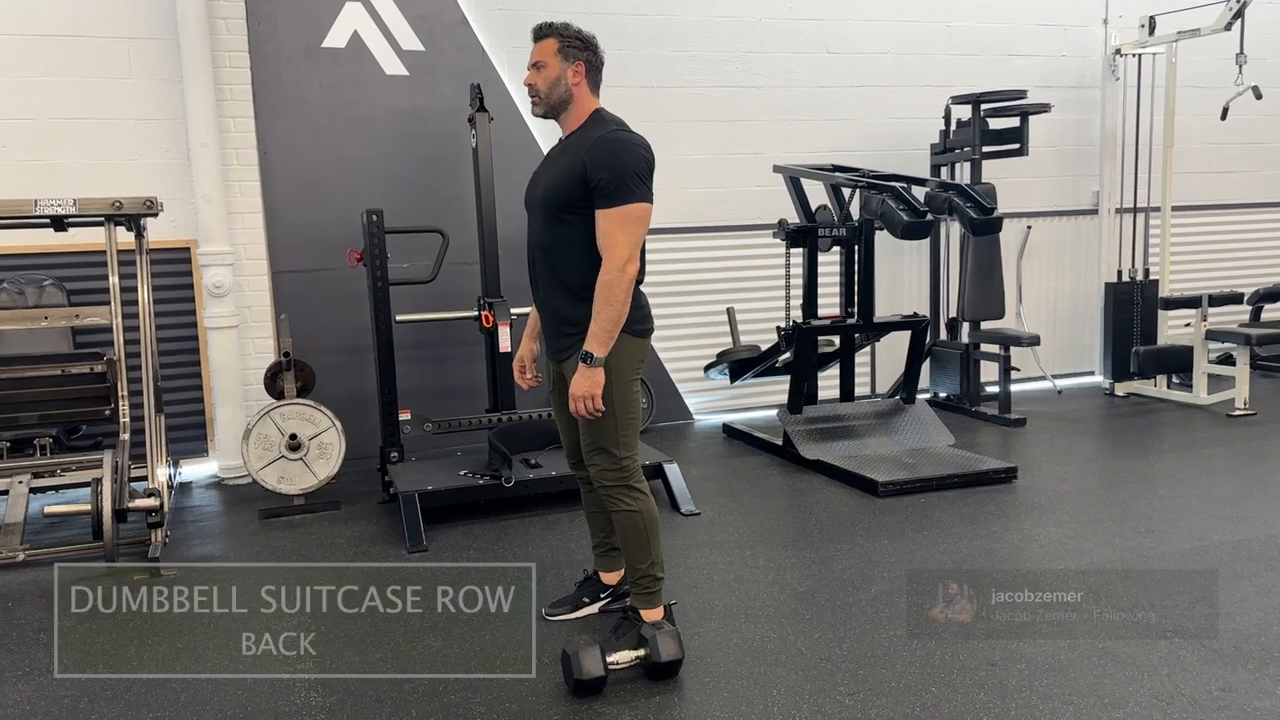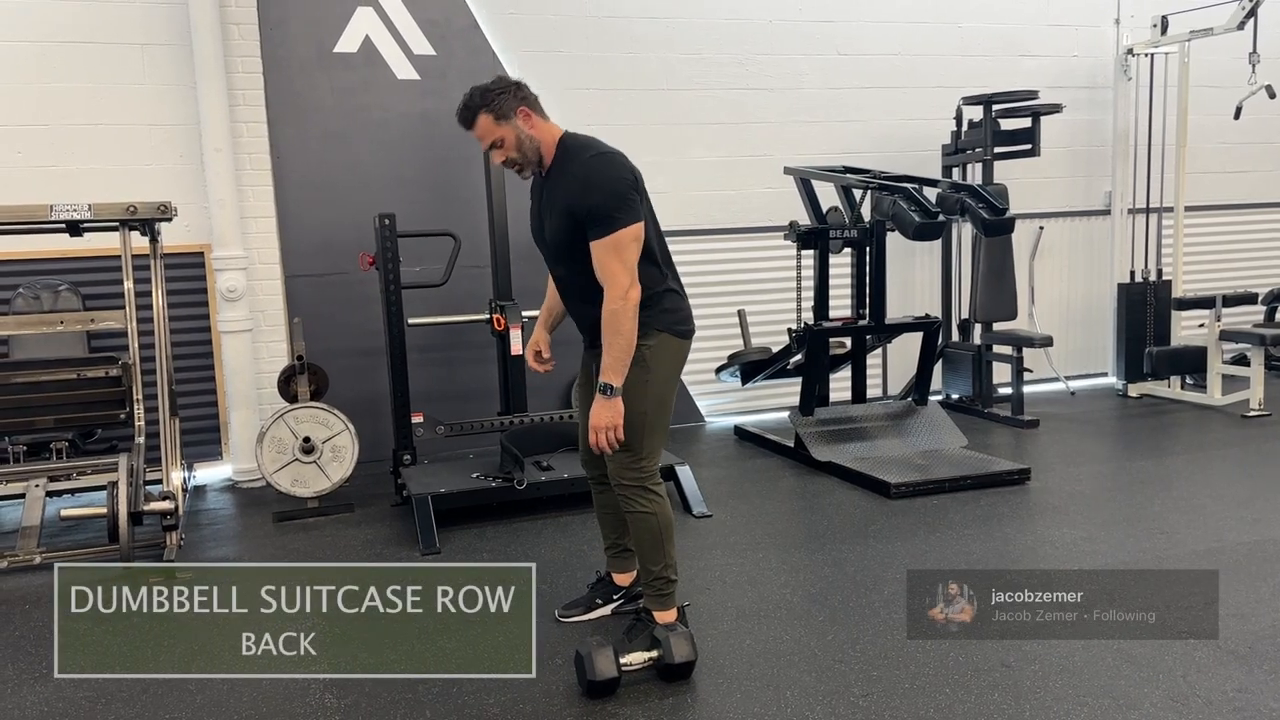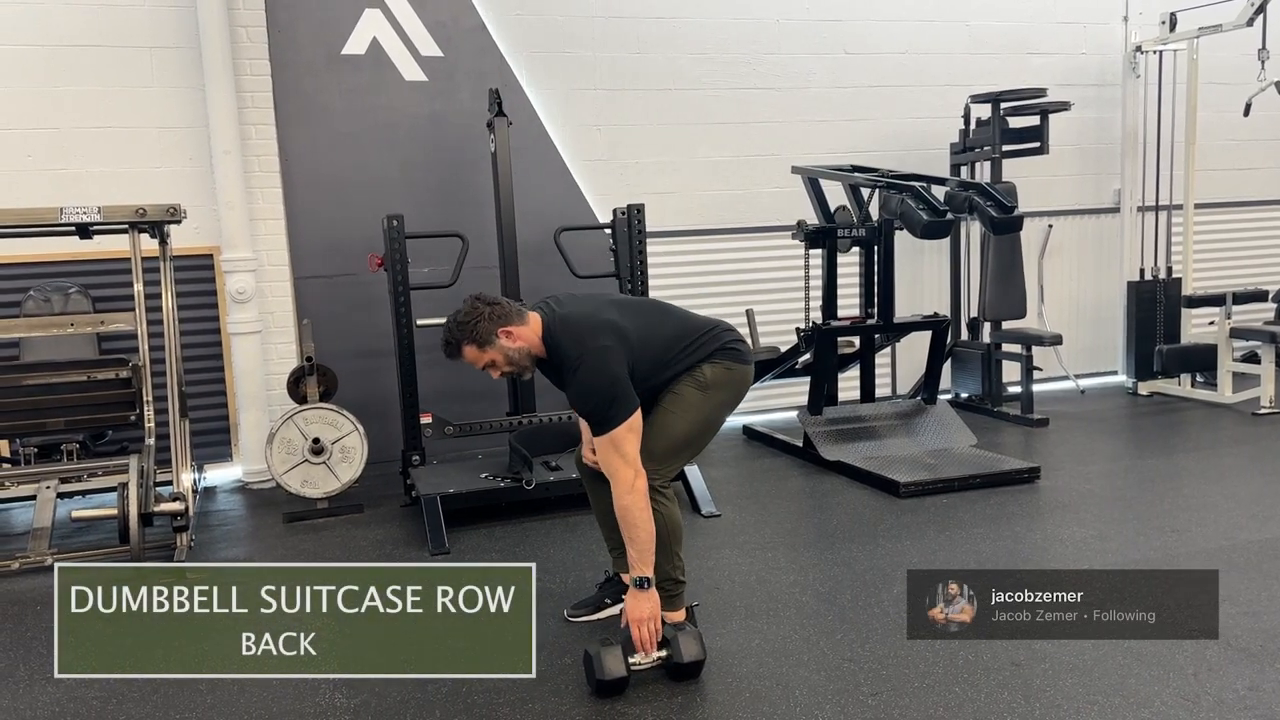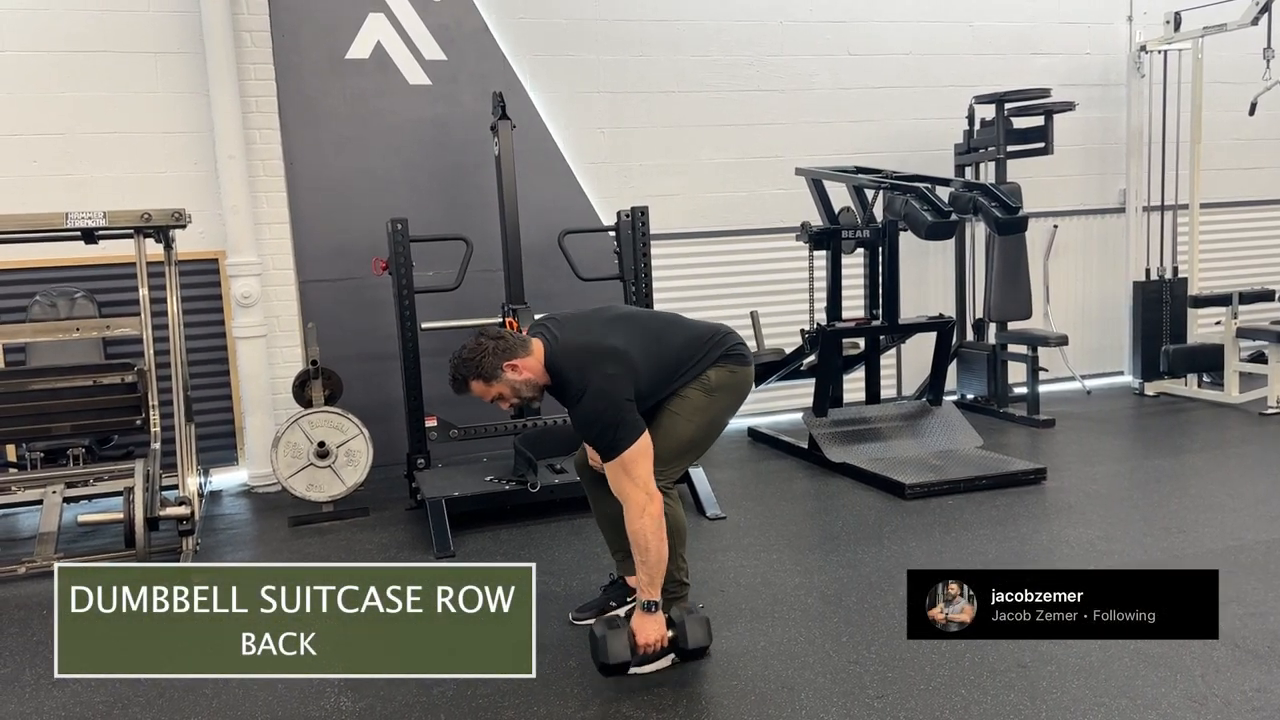
dt=0.7s
person 1, frame 1
left shoulder: (615, 148)
right shoulder: (564, 153)
left elbow: (620, 265)
left wrist: (593, 360)
right wrist: (533, 336)
left hip: (603, 344)
right hip: (566, 343)
left knee: (616, 475)
right knee: (585, 469)
left ankle: (651, 609)
right ankle: (611, 578)
person 1, frame 2
left shoulder: (599, 174)
right shoulder: (544, 180)
left elbow: (624, 291)
left wrist: (610, 391)
right wrist: (544, 325)
left hip: (650, 335)
right hip: (605, 339)
left knee: (634, 473)
right knee: (598, 464)
left ankle: (664, 613)
right ankle: (622, 579)
person 1, frame 3
left shoulder: (591, 358)
right shoulder: (542, 320)
left elbow: (629, 480)
left wrist: (642, 586)
right wrist: (591, 428)
left hip: (719, 365)
right hip: (675, 364)
left knee: (648, 475)
right knee: (592, 462)
left ankle: (673, 615)
right ankle: (626, 576)
person 1, frame 4
left shoulder: (597, 388)
right shoulder: (538, 341)
left elbow: (642, 502)
left wrist: (650, 609)
right wrist: (598, 440)
left hip: (721, 369)
right hip: (676, 367)
left knee: (649, 477)
right knee: (591, 465)
right ankle: (634, 582)
